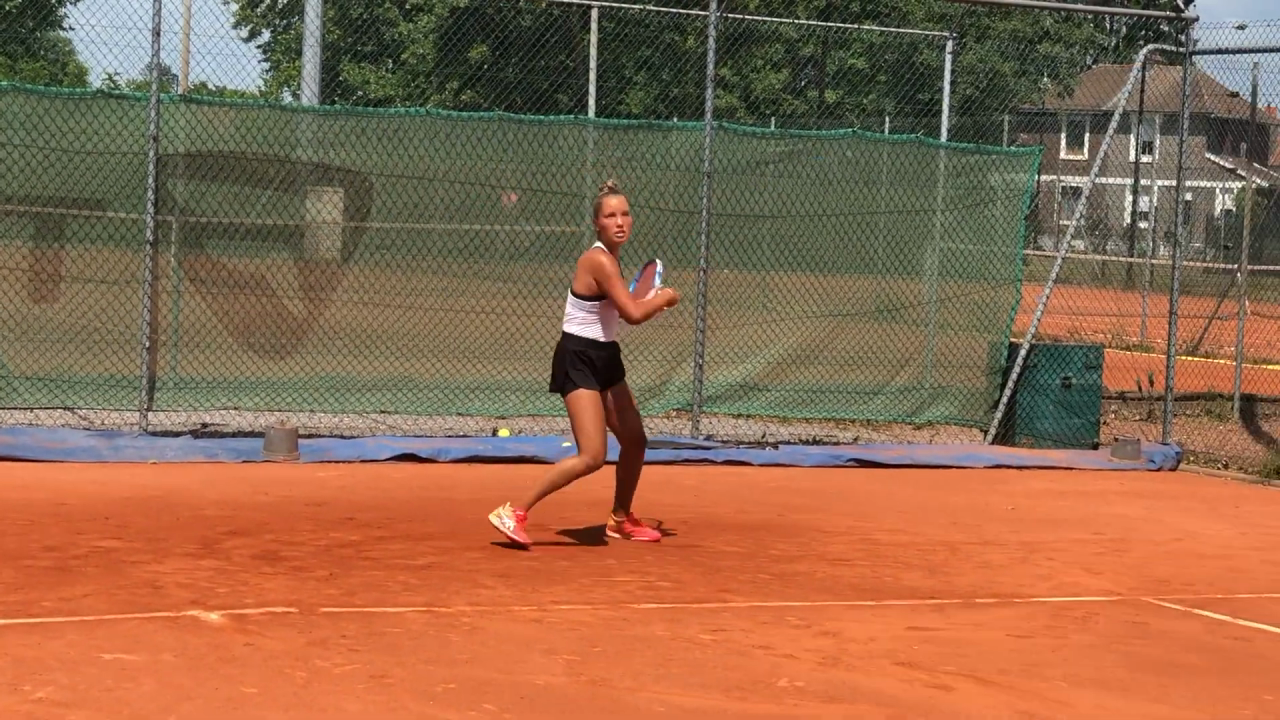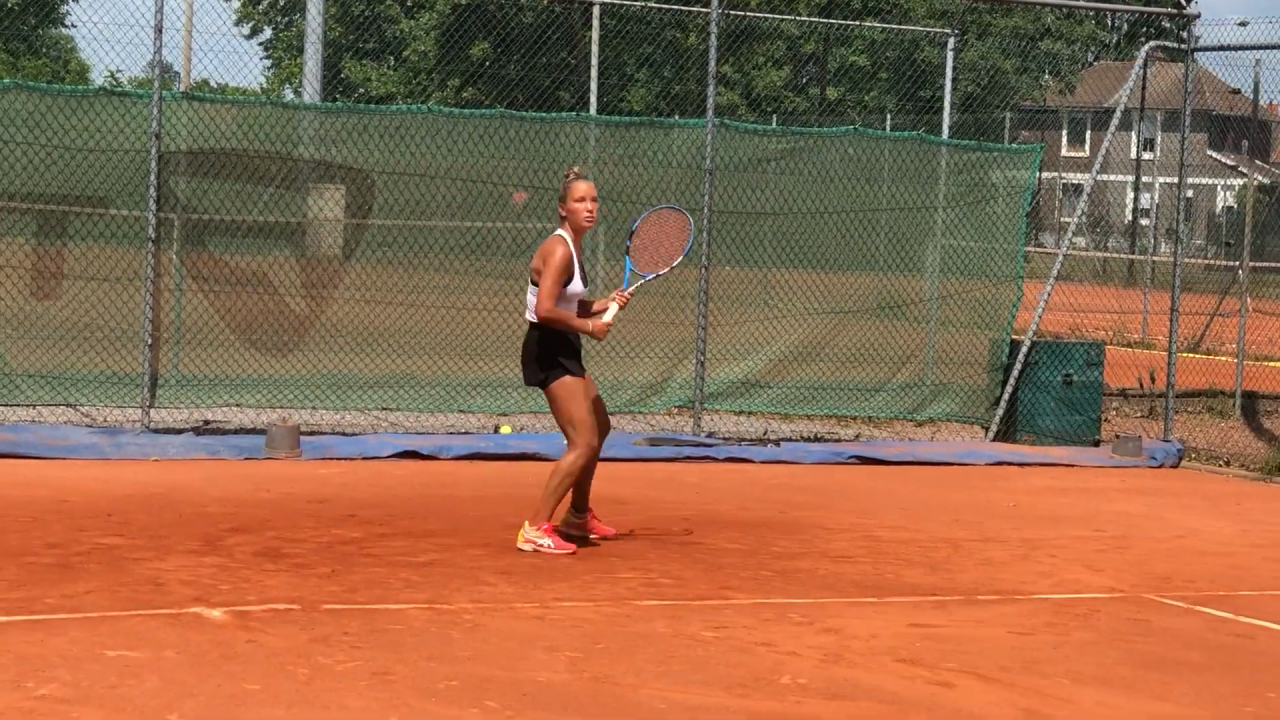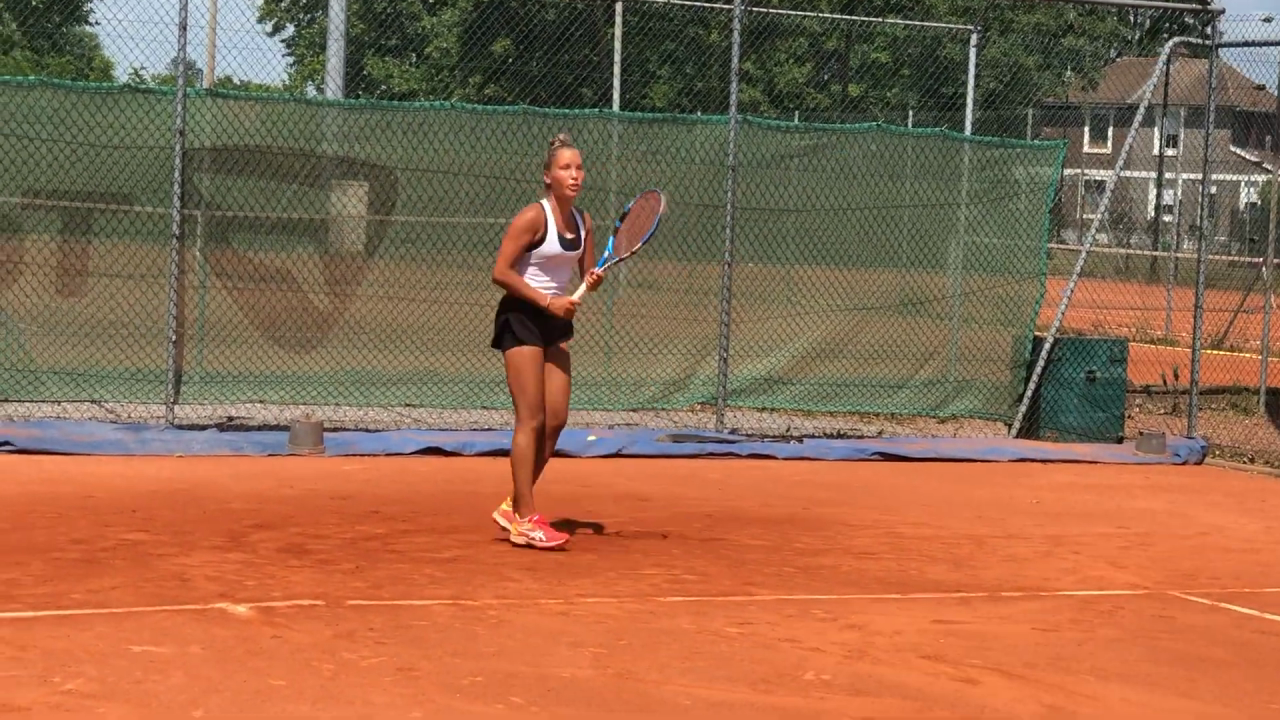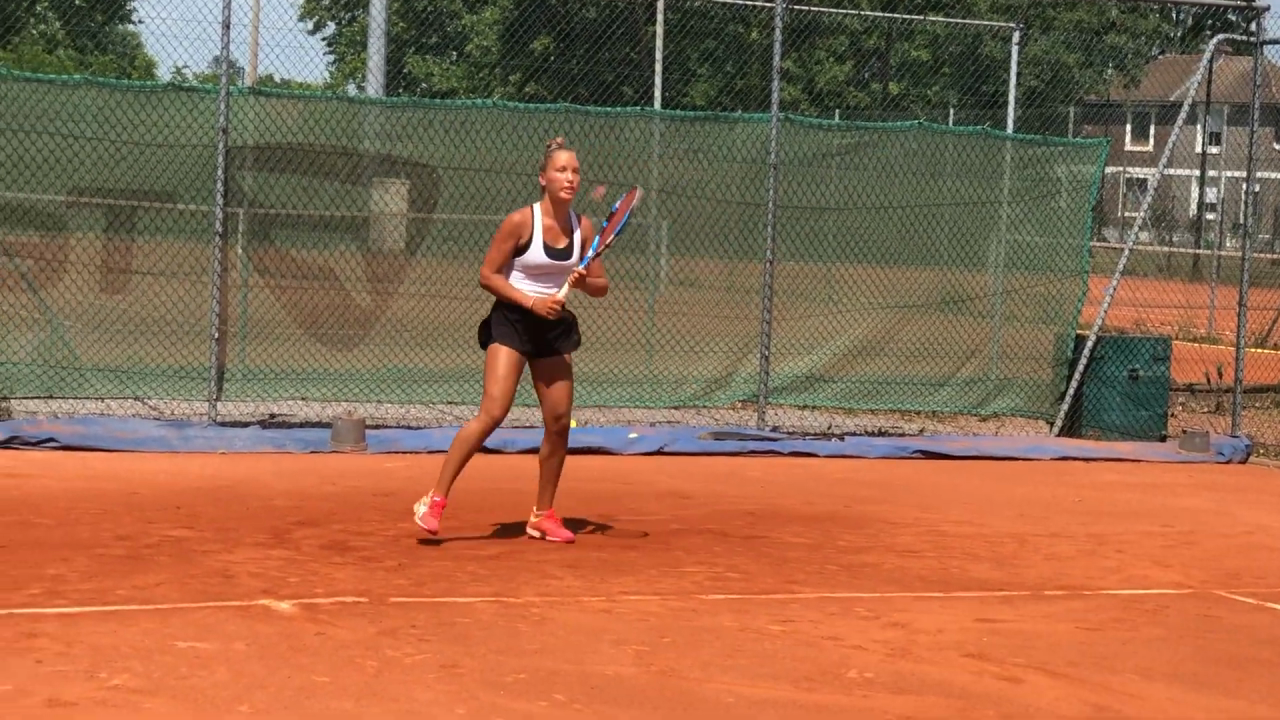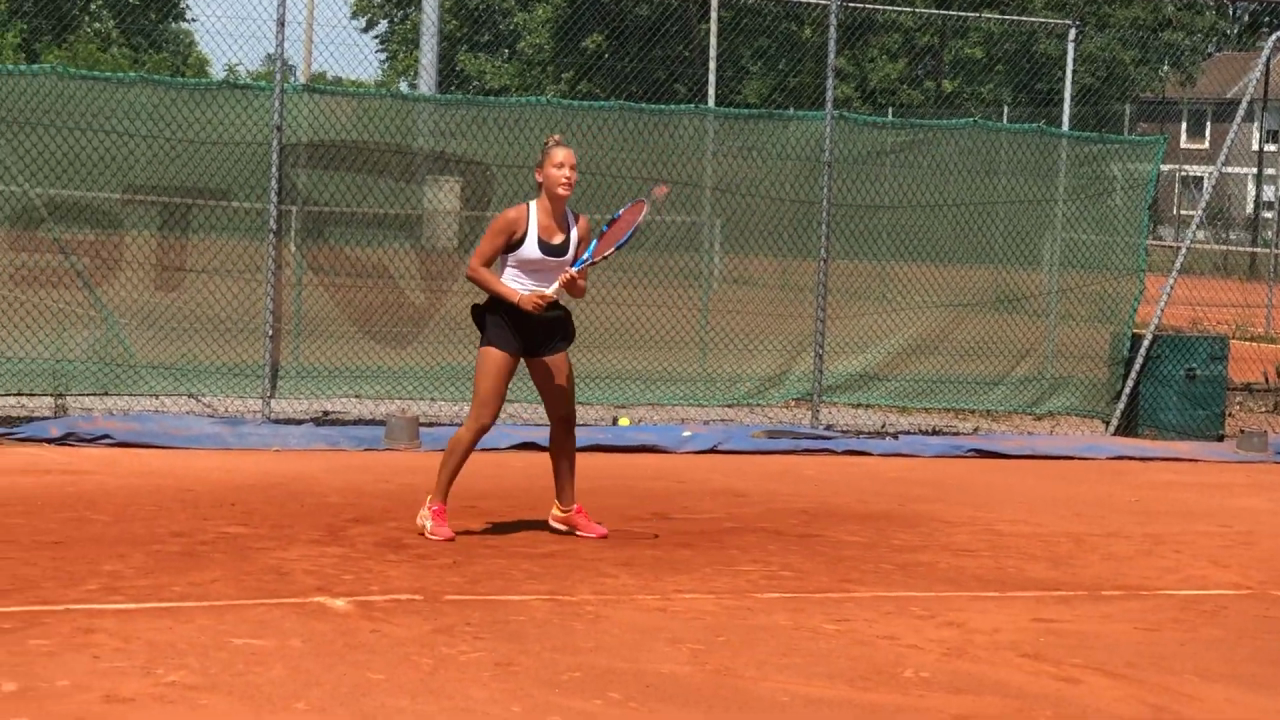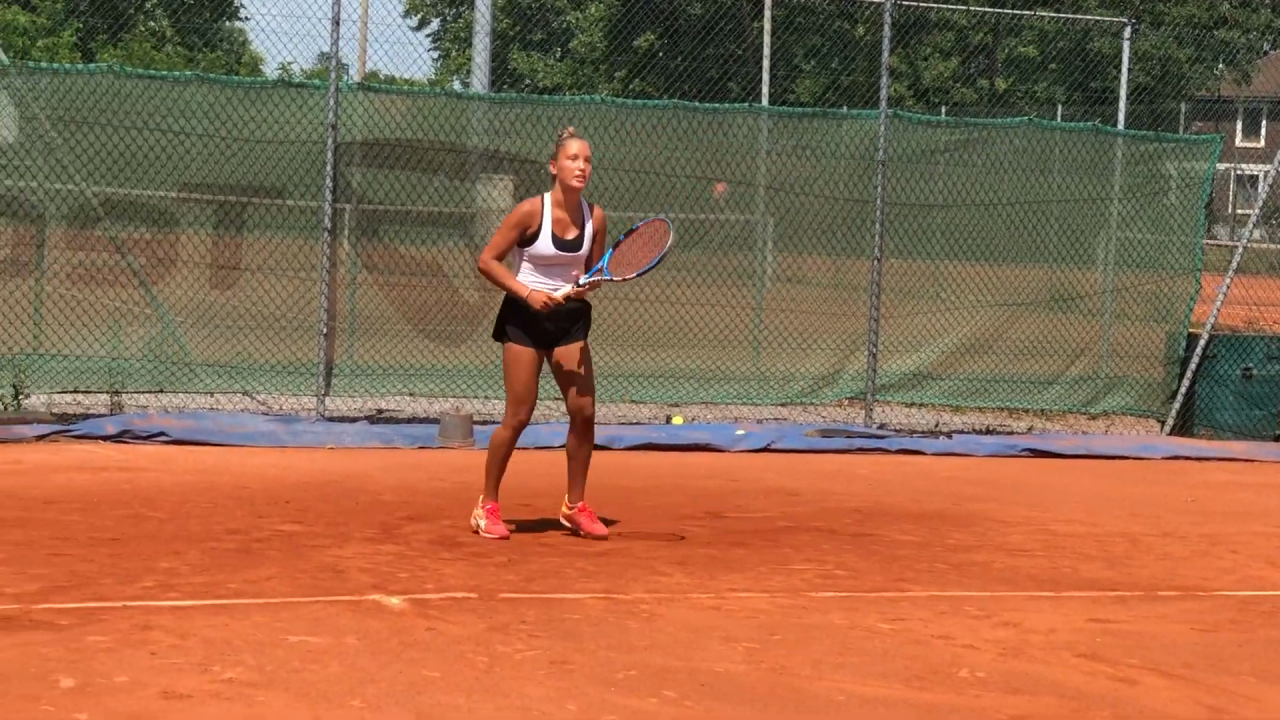
dt=0.2s
person 1, frame 1
left shoulder: (610, 261)
right shoulder: (598, 260)
right elbow: (633, 313)
left wrist: (660, 299)
right wrist: (664, 299)
left hip: (603, 359)
right hip: (579, 360)
left knee: (636, 441)
right knee: (592, 457)
left ankle: (621, 519)
right ankle: (514, 511)
person 1, frame 2
left shoulder: (574, 248)
right shoulder: (558, 249)
right elbow: (545, 310)
left wrist: (607, 303)
right wrist: (589, 327)
left hip: (563, 349)
right hip: (549, 350)
left knee: (599, 428)
right knee: (584, 444)
left ankle: (578, 515)
right ankle: (537, 528)
person 1, frame 3
left shoulder: (583, 221)
right shoulder: (533, 216)
left elbow: (579, 273)
right elbow: (500, 272)
left wrist: (591, 280)
right wrist: (547, 300)
left hip: (552, 322)
right hip: (522, 317)
left knee: (555, 420)
right knee: (531, 420)
left ankle: (513, 506)
right ankle: (524, 521)
person 1, frame 4
left shoulder: (585, 228)
right shoulder: (520, 221)
left elbow: (601, 287)
right elbow: (486, 274)
left wrist: (581, 281)
right wrist: (530, 300)
left hip: (553, 328)
right hip: (513, 321)
left knee: (558, 424)
right knee: (491, 414)
left ankle: (544, 515)
right ankle: (435, 501)
person 1, frame 5
left shoulder: (579, 226)
right shoulder: (515, 217)
left elbow: (579, 290)
right elbow: (474, 267)
left wrist: (573, 283)
right wrist: (516, 296)
left hip: (548, 324)
right hip: (505, 320)
left knee: (565, 420)
right knee: (482, 418)
left ankle: (567, 509)
right ankle: (435, 505)
person 1, frame 6
left shoulder: (596, 217)
right shoulder: (529, 211)
right elbow: (486, 261)
left wrist: (586, 285)
right wrist: (527, 293)
left hip: (568, 317)
right hip: (525, 316)
left knee: (584, 413)
right knee: (518, 417)
left ankle: (576, 506)
right ankle: (487, 506)
